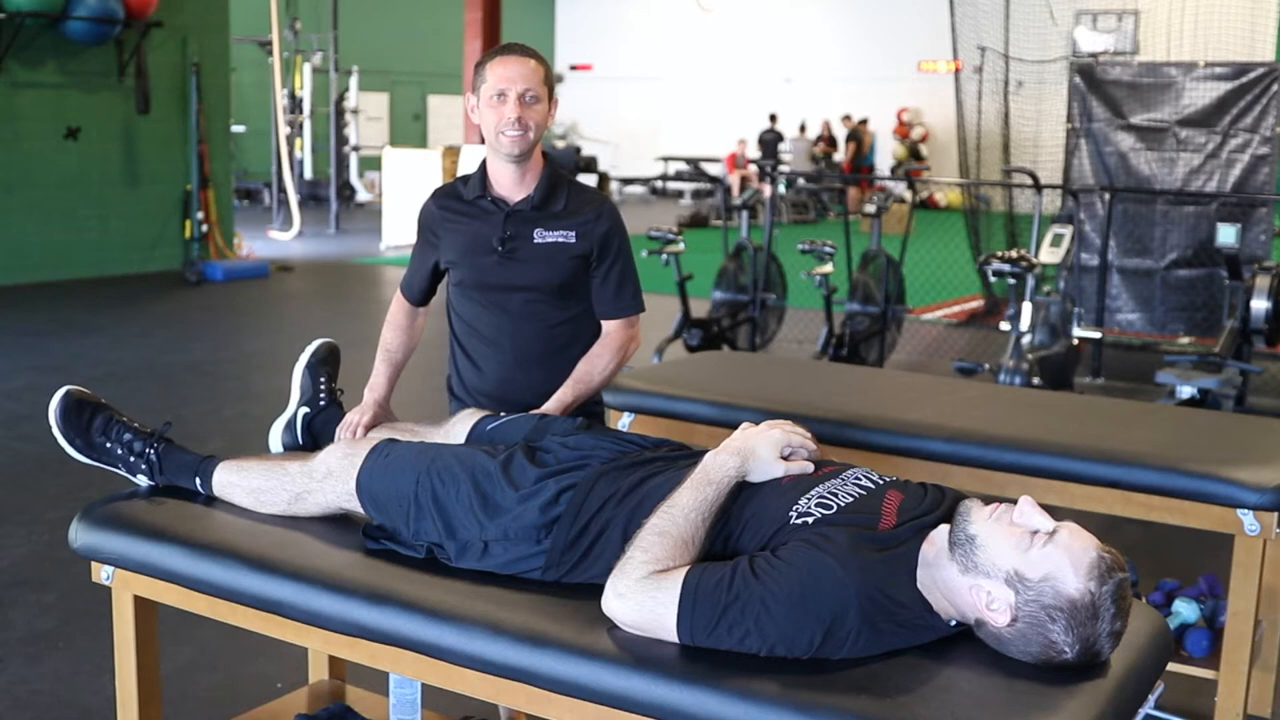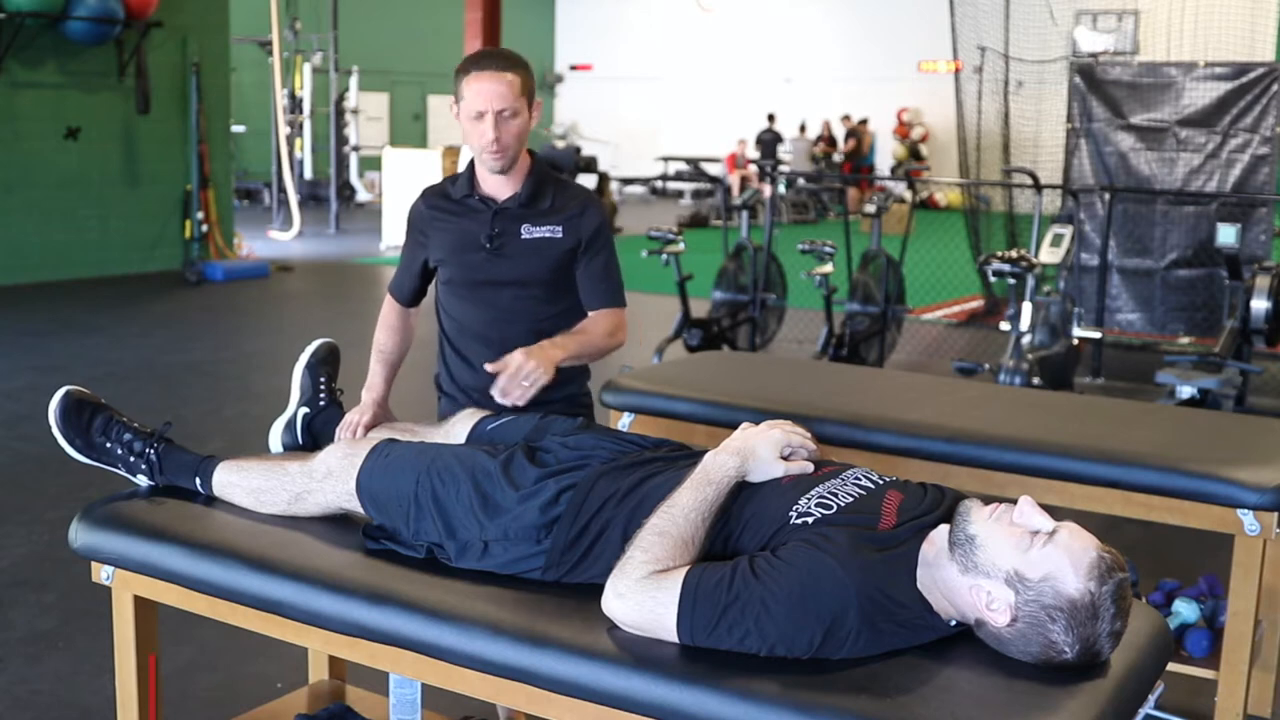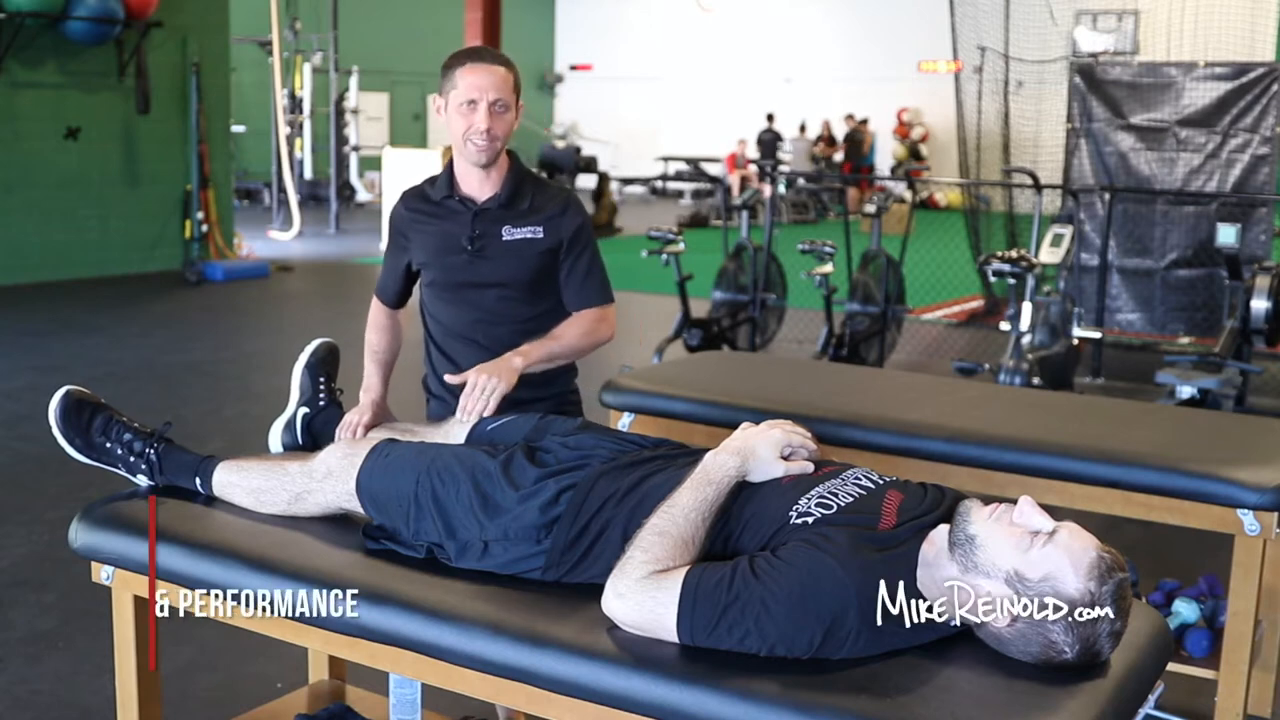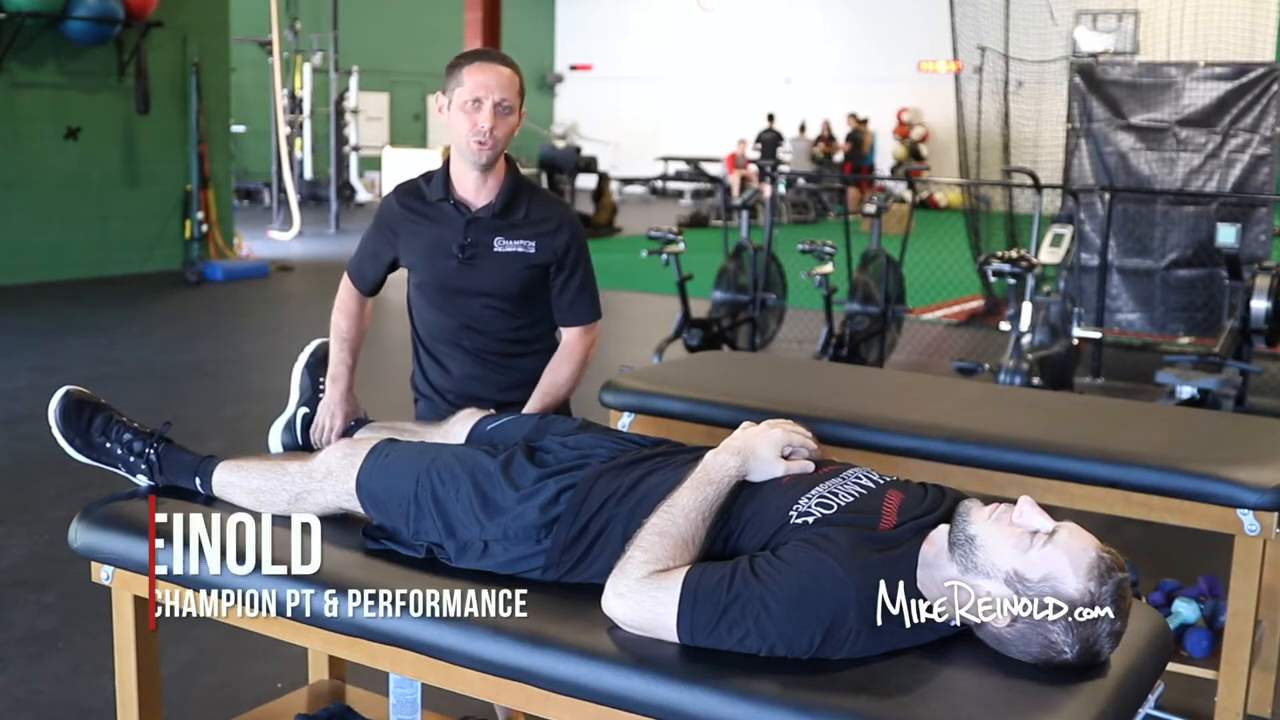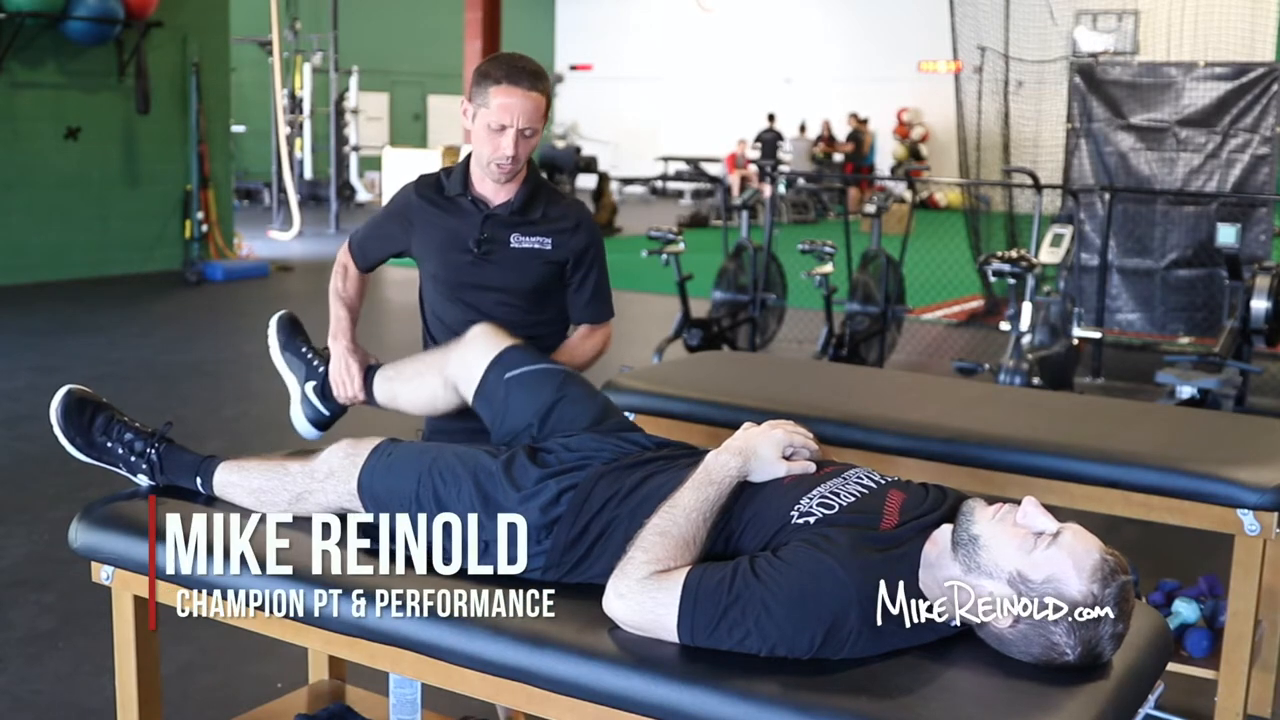
dt=0.5s
person 1, frame 1
left shoulder: (836, 595)
right shoulder: (937, 519)
left elbow: (632, 597)
left wrist: (733, 456)
right wrist: (751, 455)
left hip: (565, 513)
right hip: (645, 451)
left knee: (345, 472)
right knee: (469, 419)
left ankle: (172, 468)
right ankle: (345, 424)
person 1, frame 2
left shoulder: (838, 594)
right shoulder: (939, 517)
left elbow: (632, 598)
left wrist: (731, 459)
right wrist: (760, 452)
left hip: (564, 514)
right hip: (646, 454)
left knee: (343, 473)
right knee: (471, 421)
left ankle: (172, 469)
right ankle: (342, 428)
person 1, frame 3
left shoulder: (836, 597)
right shoulder: (942, 519)
left elbow: (632, 600)
left wrist: (732, 458)
right wrist: (747, 453)
left hip: (564, 514)
right hip: (642, 454)
left knee: (342, 473)
right knee: (464, 423)
left ankle: (172, 469)
right ankle: (344, 427)
person 1, frame 4
left shoulder: (839, 597)
right shoulder: (941, 516)
left elbow: (634, 598)
left wrist: (730, 456)
right wrist: (785, 454)
left hip: (567, 514)
right hip: (643, 453)
left knee: (344, 472)
right knee: (463, 421)
left ankle: (168, 469)
right ankle: (340, 430)
person 1, frame 5
left shoulder: (837, 598)
right shoulder: (945, 515)
left elbow: (634, 599)
left wrist: (732, 458)
right wrist: (779, 455)
left hip: (567, 510)
right hip: (639, 451)
left knee: (343, 470)
right knee: (477, 342)
left ankle: (170, 467)
right ankle: (340, 387)
person 2, frame 1
left shoulder: (593, 215)
right shoulder: (444, 209)
left elbow: (622, 332)
right elbow: (410, 304)
left wrist: (553, 412)
right wrist: (375, 397)
person 2, frame 2
left shoulder: (578, 211)
right shoulder: (432, 208)
left elbow: (611, 324)
right elbow: (400, 304)
left wrist: (550, 352)
right wrist: (374, 396)
right hip: (460, 418)
person 2, frame 3
left shoulder: (558, 210)
right shoulder: (414, 210)
left elbow: (598, 321)
right elbow: (386, 305)
left wrist: (515, 361)
right wrist: (372, 396)
right hip: (450, 419)
person 2, frame 4
left shoulder: (554, 222)
right shoulder: (404, 208)
left elbow: (579, 336)
right elbow: (355, 288)
right wrist: (338, 389)
right hip: (438, 420)
person 2, frame 5
left shoulder: (570, 222)
right shoulder: (422, 201)
left elbow: (595, 329)
right elbow: (350, 260)
right wrist: (341, 341)
right hip: (449, 420)
